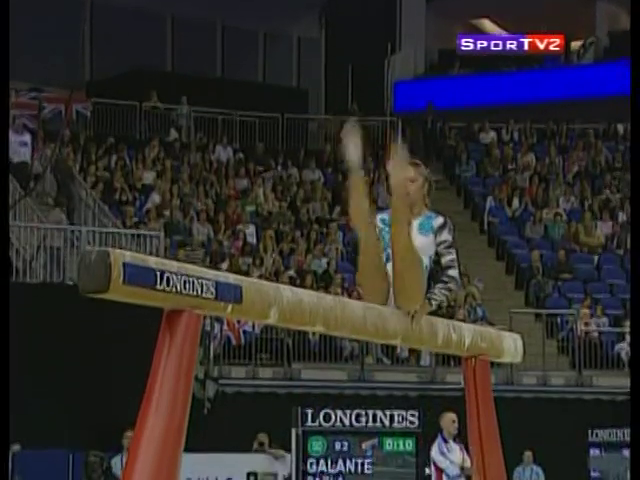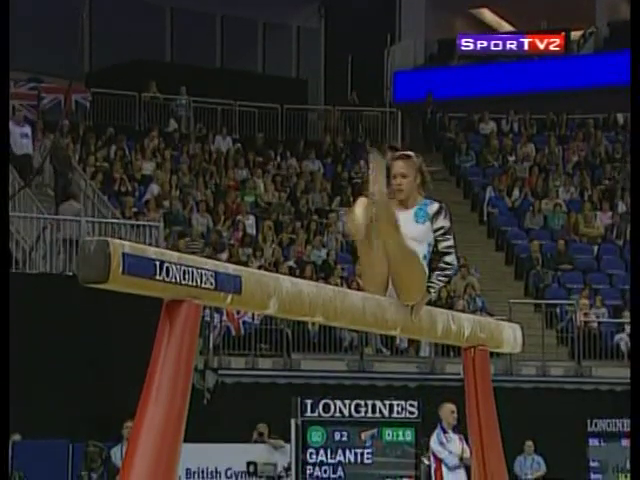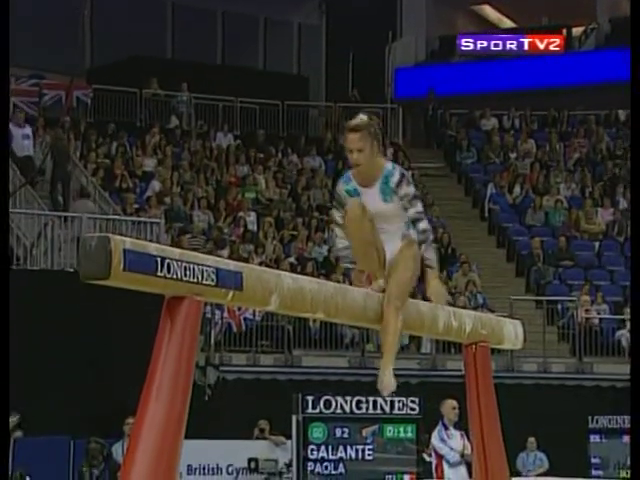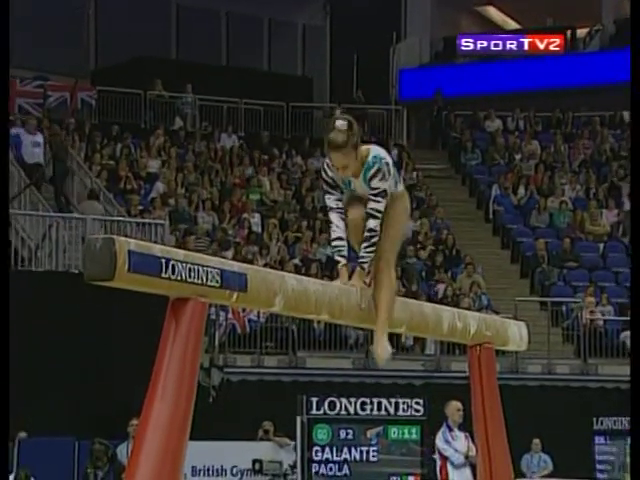
dt=0.4s
person 1, frame 1
left shoulder: (437, 224)
right shoulder: (382, 219)
left elbow: (452, 275)
left wrist: (429, 304)
left hip: (410, 298)
right hip: (378, 294)
left knee: (402, 238)
right knee: (365, 231)
person 1, frame 2
left shoulder: (434, 210)
right shoulder: (382, 212)
left elbow: (449, 259)
left wrist: (428, 292)
left hip: (412, 283)
right hip: (379, 283)
person 1, frame 3
left shoulder: (396, 176)
right shoulder: (345, 185)
left elbow: (421, 225)
right elbow: (342, 232)
left wrist: (432, 275)
right wrist: (359, 273)
left hip: (403, 250)
right hip: (374, 254)
left knee: (393, 299)
right knee: (353, 209)
left ankle: (386, 368)
right ankle: (376, 278)
person 1, frame 4
left shoulder: (378, 162)
right shoulder: (330, 169)
left elbow: (375, 221)
right elbow: (336, 219)
left wrist: (360, 273)
right wrist: (343, 270)
left hip: (393, 200)
right hip: (361, 200)
left knee: (384, 260)
right knee: (355, 220)
left ankle: (381, 330)
right ankle: (382, 292)
